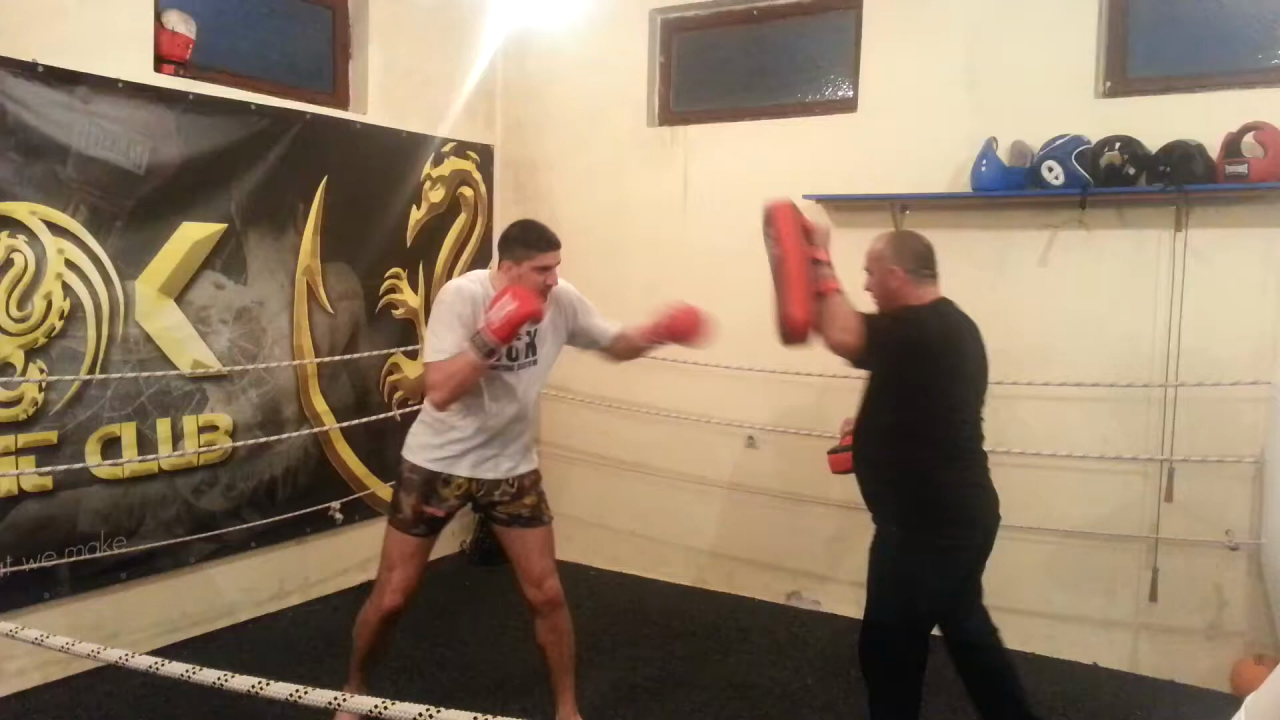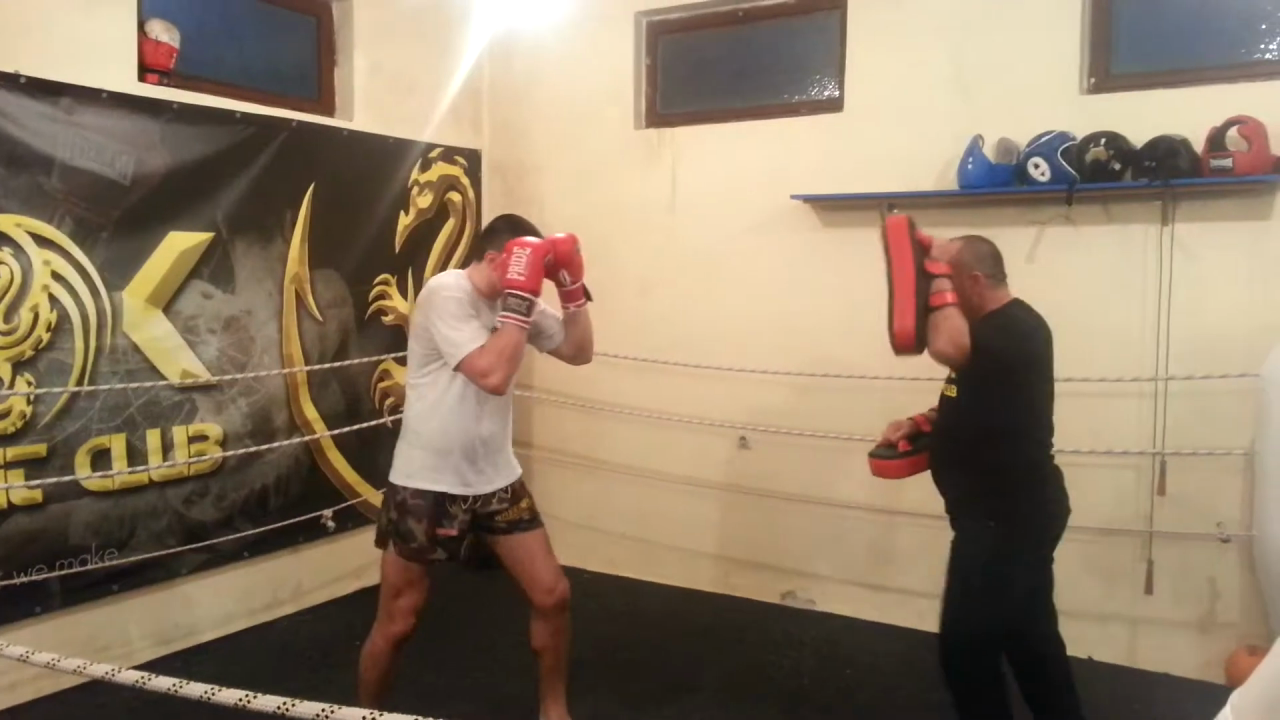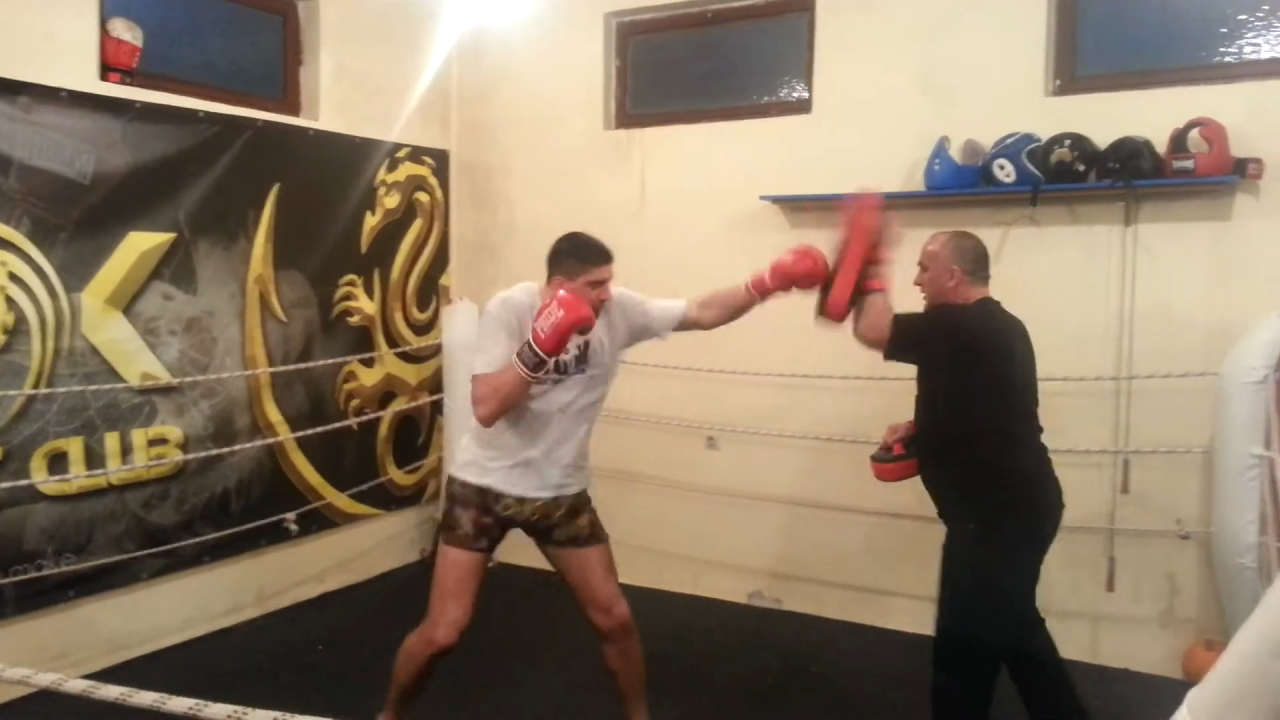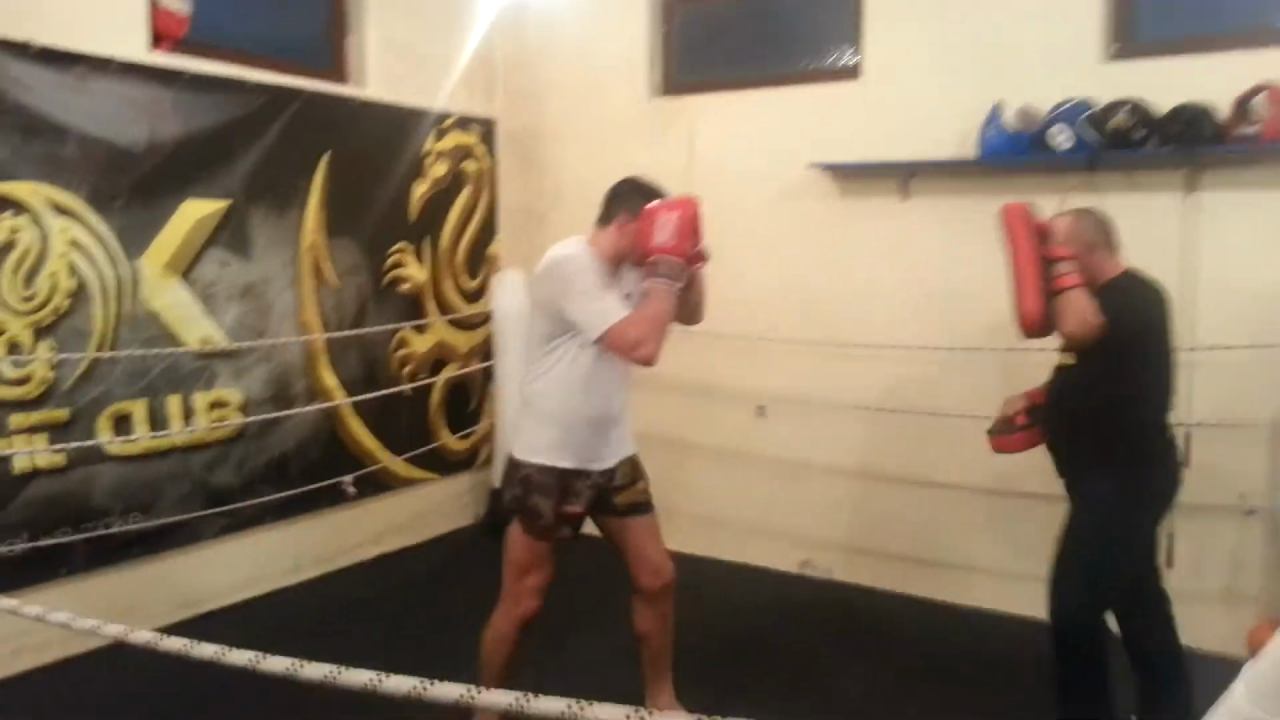
dt=0.5s
person 1, frame 1
left shoulder: (560, 301)
right shoulder: (460, 296)
left elbow: (615, 343)
right elbow: (439, 393)
left wrist: (662, 330)
right wrist: (490, 336)
left hip: (511, 467)
right hip: (437, 462)
left knee: (544, 595)
right knee: (391, 596)
person 1, frame 2
left shoulder: (512, 298)
right shoulder: (446, 294)
left elbow: (578, 352)
right elbow: (493, 376)
left wrist: (572, 287)
right wrist: (520, 298)
left hip: (497, 480)
right hip: (427, 484)
left knee: (552, 594)
right knee: (398, 622)
person 1, frame 3
left shoulder: (617, 307)
right shoulder: (506, 309)
left elbow: (700, 314)
right elbow: (487, 409)
left wrist: (770, 280)
right wrist: (540, 345)
left hip: (559, 488)
right hip: (483, 483)
left knee: (612, 619)
right knee: (444, 630)
person 1, frame 4
left shoulder: (630, 268)
right shoulder: (568, 265)
left elbow: (690, 313)
right elbow: (641, 347)
left wrist: (689, 255)
right wrist: (667, 264)
left hip: (611, 455)
right hip: (549, 461)
left knee: (657, 579)
right knee: (522, 602)
person 2, frame 1
left shoulder: (925, 327)
right shoulder: (946, 325)
left elbow: (842, 336)
left wrist: (819, 261)
right wrist: (872, 419)
left hip: (926, 522)
right hip: (956, 513)
left knee: (886, 646)
right knee: (967, 630)
person 2, frame 2
left shoulder: (1018, 328)
right shoulder: (995, 329)
left elbow: (947, 347)
right elbow: (974, 408)
left wrist: (937, 275)
right wrist: (919, 423)
left hip: (1008, 517)
right hip: (1012, 513)
left knee: (967, 642)
right knee: (1028, 633)
person 2, frame 3
left shoulder: (965, 323)
right shoulder: (989, 325)
left elbow: (871, 331)
left wrist: (874, 261)
right wrist: (919, 428)
left hip: (998, 514)
right hip: (1019, 505)
left knee: (965, 647)
right knee: (1016, 626)
person 2, frame 4
left shoulder: (1135, 297)
right shoulder: (1102, 300)
left elbow: (1076, 328)
left wrist: (1061, 255)
right wrist: (1034, 400)
left hip: (1125, 477)
right hip: (1111, 475)
left knee: (1075, 602)
right knee: (1135, 594)
